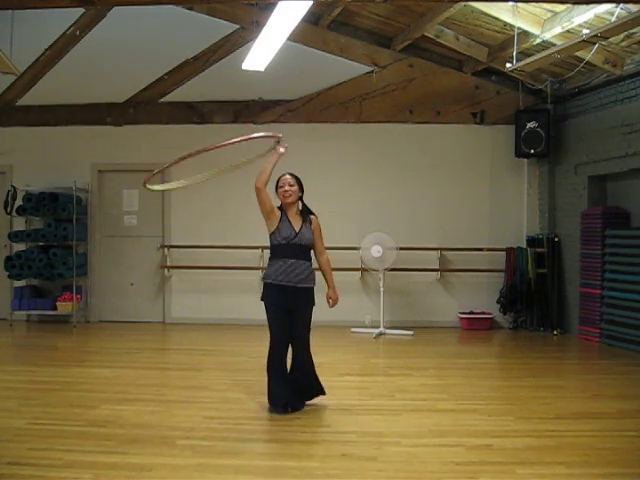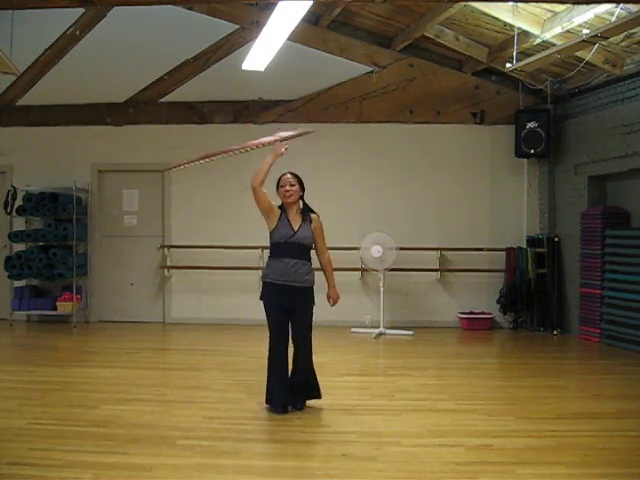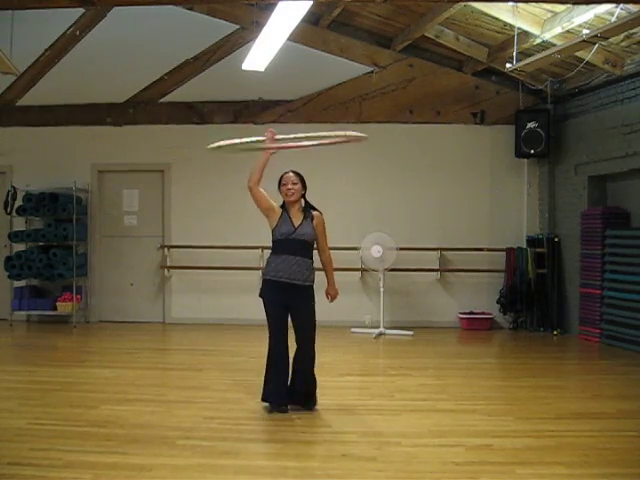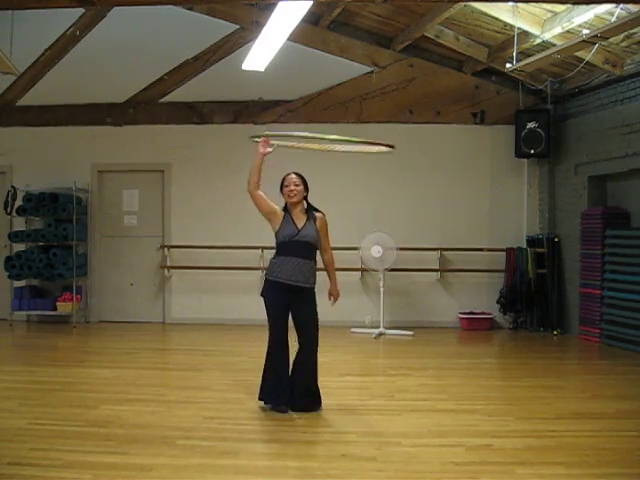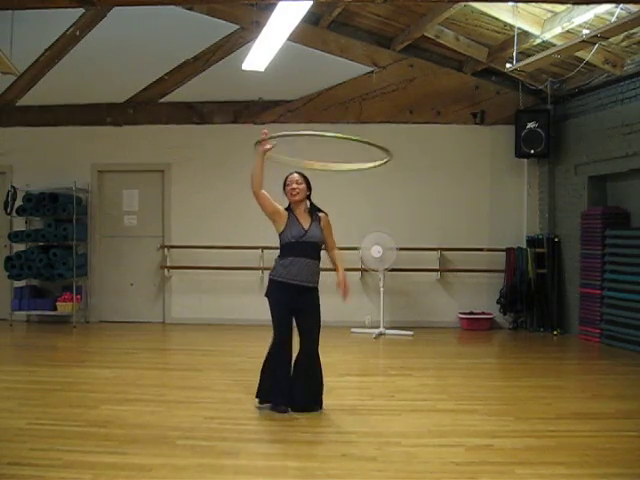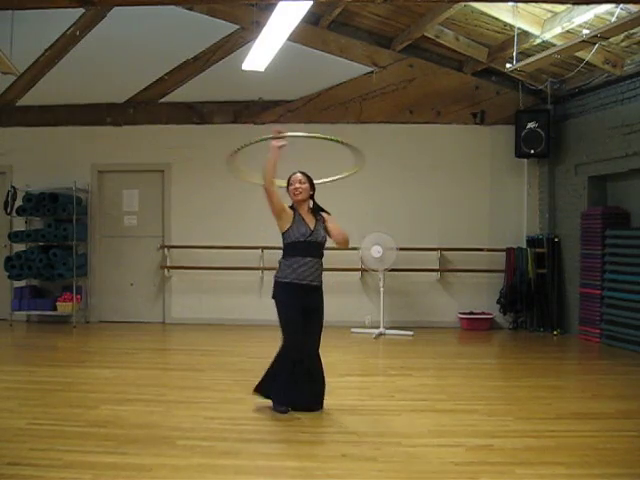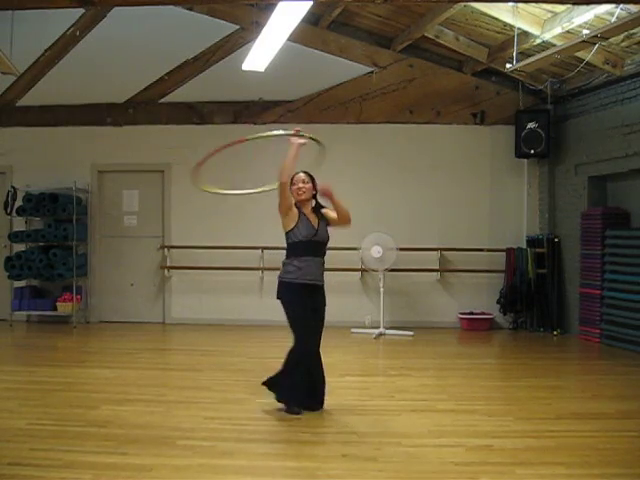
dt=0.1s
person 1, frame 1
left shoulder: (311, 221)
right shoulder: (273, 216)
left elbow: (321, 255)
right elbow: (260, 187)
left wrist: (331, 287)
right wrist: (276, 155)
left hip: (303, 290)
right hip: (275, 288)
left knee: (300, 343)
right knee: (279, 343)
left ankle: (300, 393)
right ankle: (279, 399)
person 1, frame 2
left shoulder: (313, 220)
right shoulder: (273, 215)
left elbow: (323, 254)
right elbow: (255, 185)
left wrist: (332, 285)
right wrist: (275, 154)
left hip: (302, 290)
right hip: (274, 287)
left knee: (303, 343)
right knee: (278, 342)
left ankle: (299, 393)
right ankle: (278, 399)
person 1, frame 3
left shoulder: (315, 217)
right shoulder: (275, 214)
left elbow: (323, 251)
right elbow: (253, 185)
left wrist: (331, 282)
right wrist: (268, 153)
left hip: (303, 288)
right hip: (274, 285)
left knee: (306, 341)
right knee: (278, 340)
left ankle: (300, 395)
right ankle: (277, 397)
person 1, frame 4
left shoulder: (318, 218)
right shoulder: (277, 216)
left elbow: (326, 252)
right elbow: (252, 189)
left wrist: (333, 283)
right wrist: (261, 156)
left hip: (305, 290)
right hip: (277, 286)
left knee: (309, 343)
right knee: (278, 341)
left ankle: (303, 398)
right ankle: (276, 397)
person 1, frame 5
left shoulder: (321, 218)
right shoulder: (281, 216)
left elbow: (331, 249)
right elbow: (257, 189)
left wrist: (340, 273)
right wrist: (261, 154)
left hip: (309, 290)
right hip: (282, 286)
left knee: (310, 346)
right knee: (282, 341)
left ankle: (304, 398)
right ankle: (275, 396)
person 1, frame 6
left shoulder: (323, 217)
right shoulder: (285, 214)
left elbow: (342, 241)
right elbow: (268, 185)
left wrist: (341, 236)
right wrist: (274, 151)
left hip: (314, 290)
right hip: (288, 287)
left knee: (311, 347)
right knee: (293, 342)
left ankle: (306, 398)
right ankle: (279, 394)
person 1, frame 7
left shoulder: (324, 215)
right shoulder: (289, 213)
left elbow: (346, 220)
right elbow: (282, 181)
left wrist: (332, 199)
right wrist: (294, 148)
left hip: (316, 287)
right hip: (292, 286)
left knee: (312, 344)
right knee: (304, 341)
left ankle: (306, 397)
right ankle: (287, 392)
